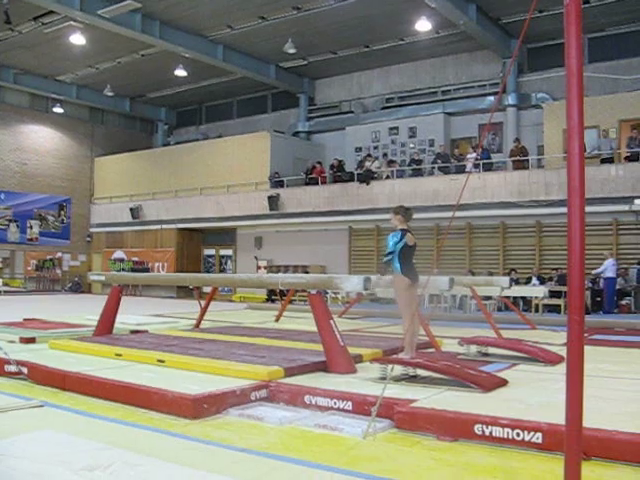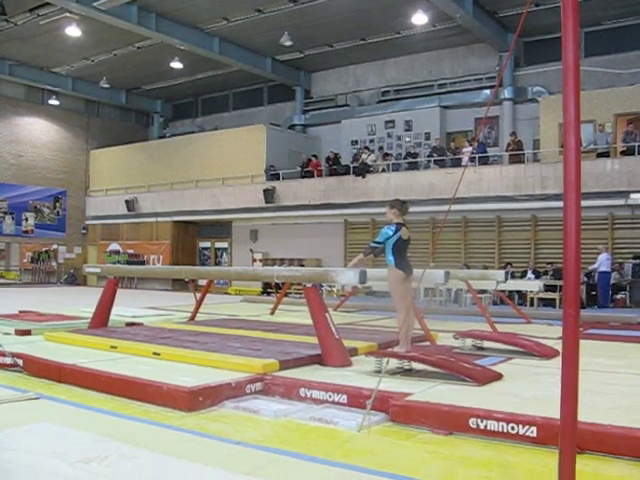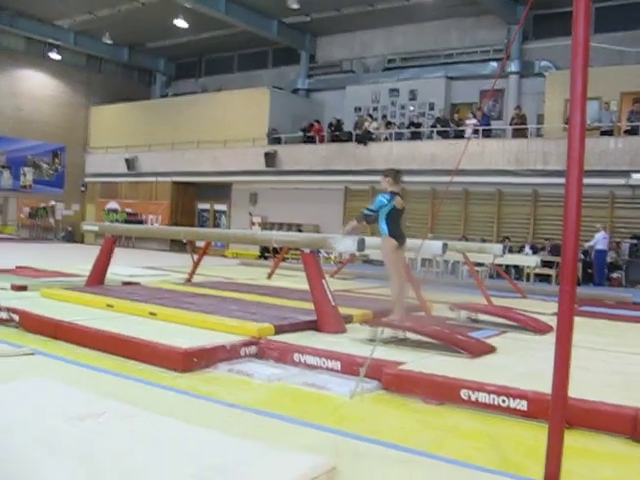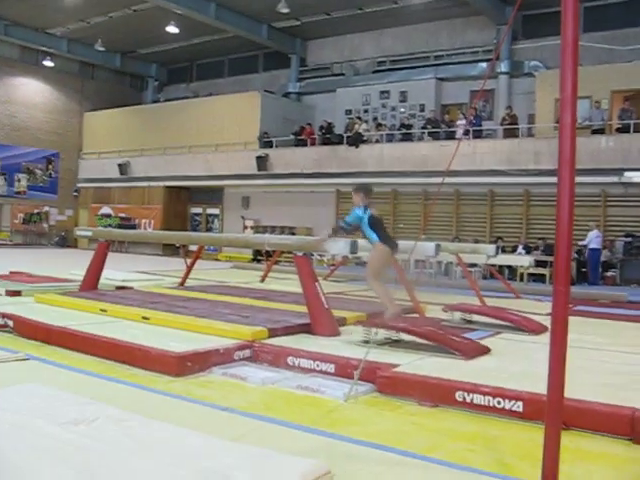
dt=0.4s
person 1, frame 1
left shoulder: (396, 235)
right shoulder: (410, 235)
left elbow: (388, 257)
left hip: (402, 277)
right hip: (411, 275)
left knee: (407, 315)
right knee: (412, 314)
left ankle: (407, 351)
right ankle: (411, 349)
person 1, frame 2
left shoulder: (390, 229)
right shoulder: (404, 229)
left elbow: (375, 245)
right elbow: (385, 248)
left wrist: (358, 259)
right wrist: (365, 258)
left hip: (396, 270)
right hip: (405, 269)
left knee: (401, 309)
right knee: (408, 308)
left ankle: (402, 345)
right ankle: (407, 343)
person 1, frame 3
left shoulder: (385, 197)
right shoulder: (398, 198)
left elbow: (368, 213)
right elbow: (378, 216)
left wrist: (351, 225)
right wrist: (358, 224)
left hip: (390, 239)
right hip: (398, 238)
left knee: (395, 277)
right knee: (399, 276)
left ankle: (397, 313)
right ankle: (399, 311)
person 1, frame 4
left shoulder: (360, 210)
right shoulder: (367, 211)
left elbow: (343, 226)
right elbow: (354, 227)
left wrist: (330, 234)
right wrist: (339, 232)
left hip: (382, 246)
right hip: (389, 245)
left knee: (371, 278)
right knee: (374, 278)
left ankle: (392, 308)
right ankle: (391, 307)
